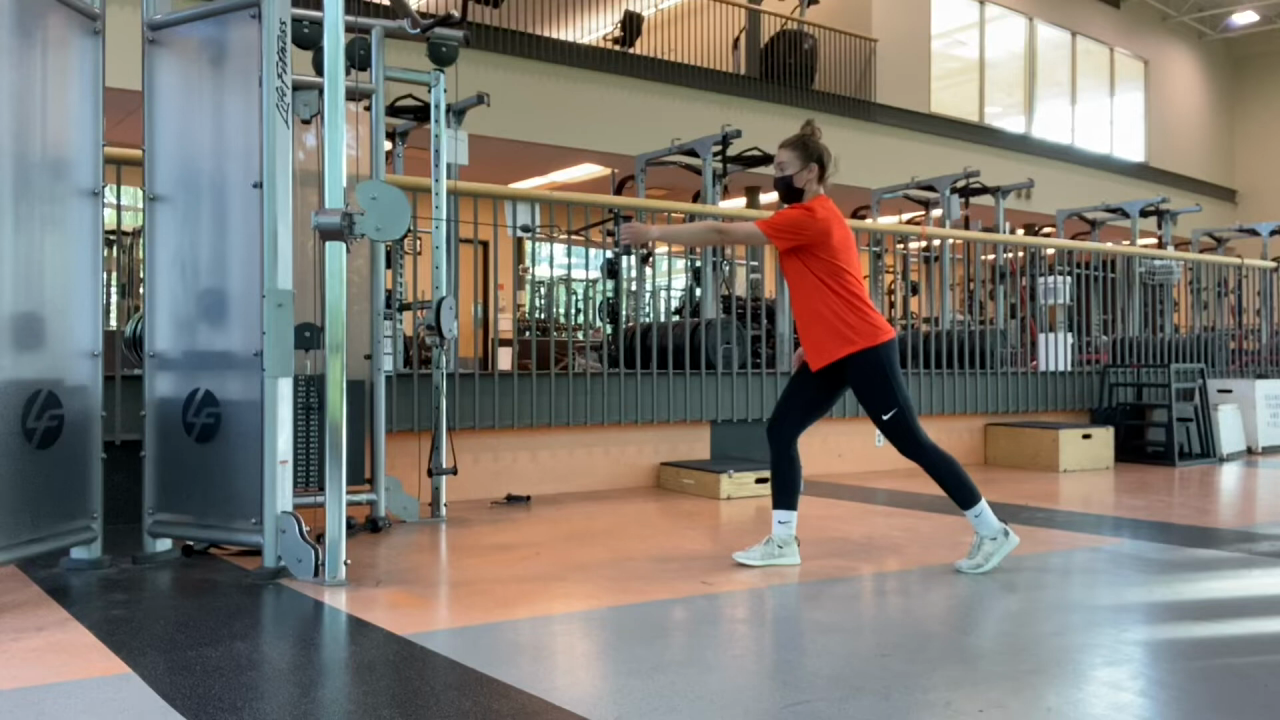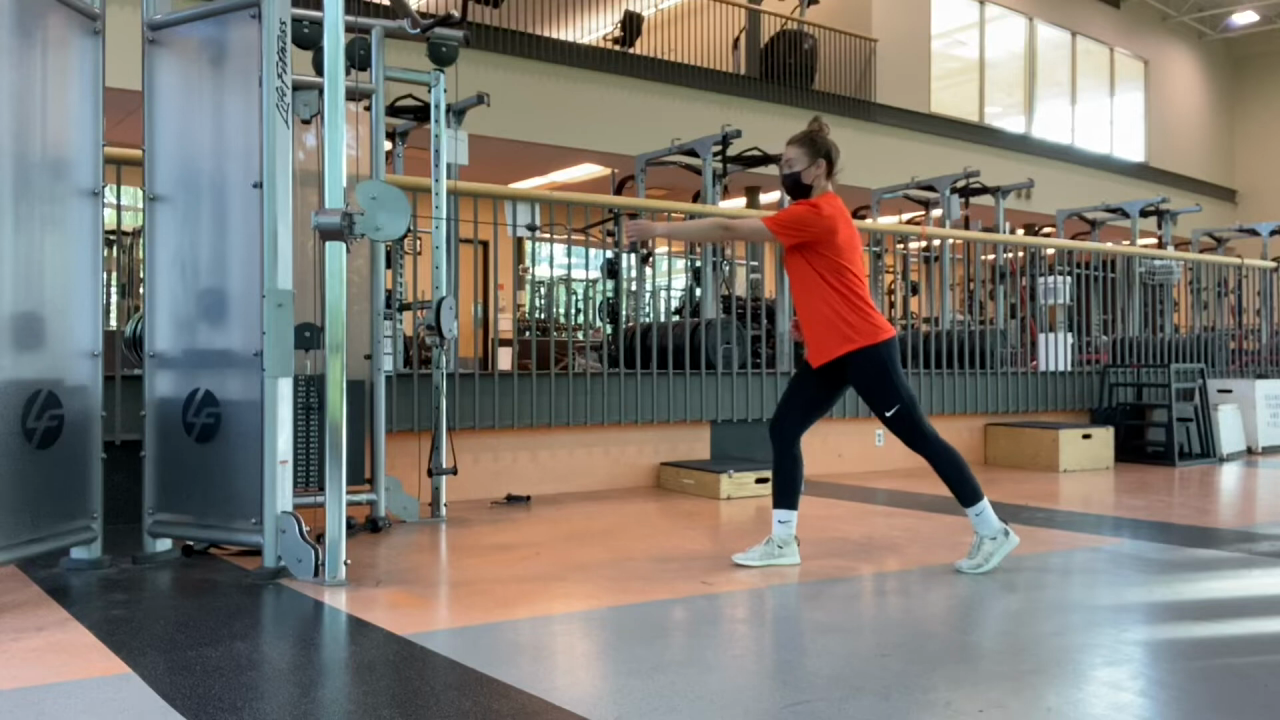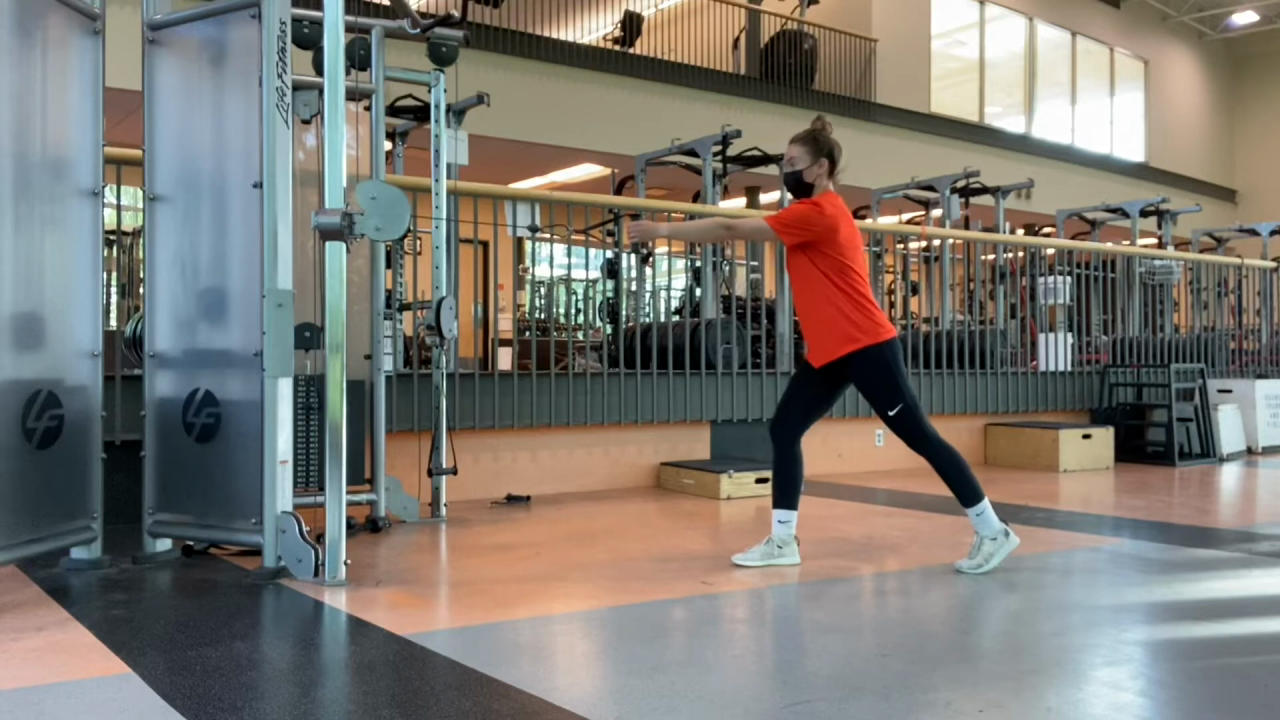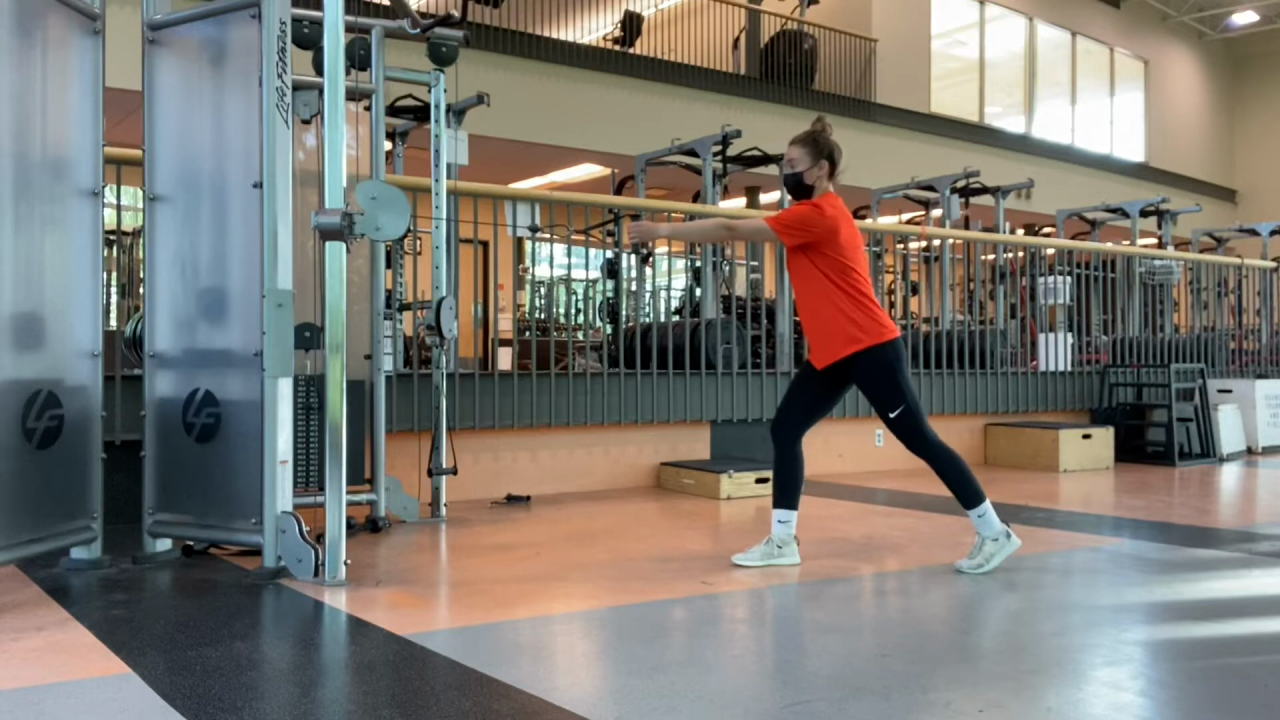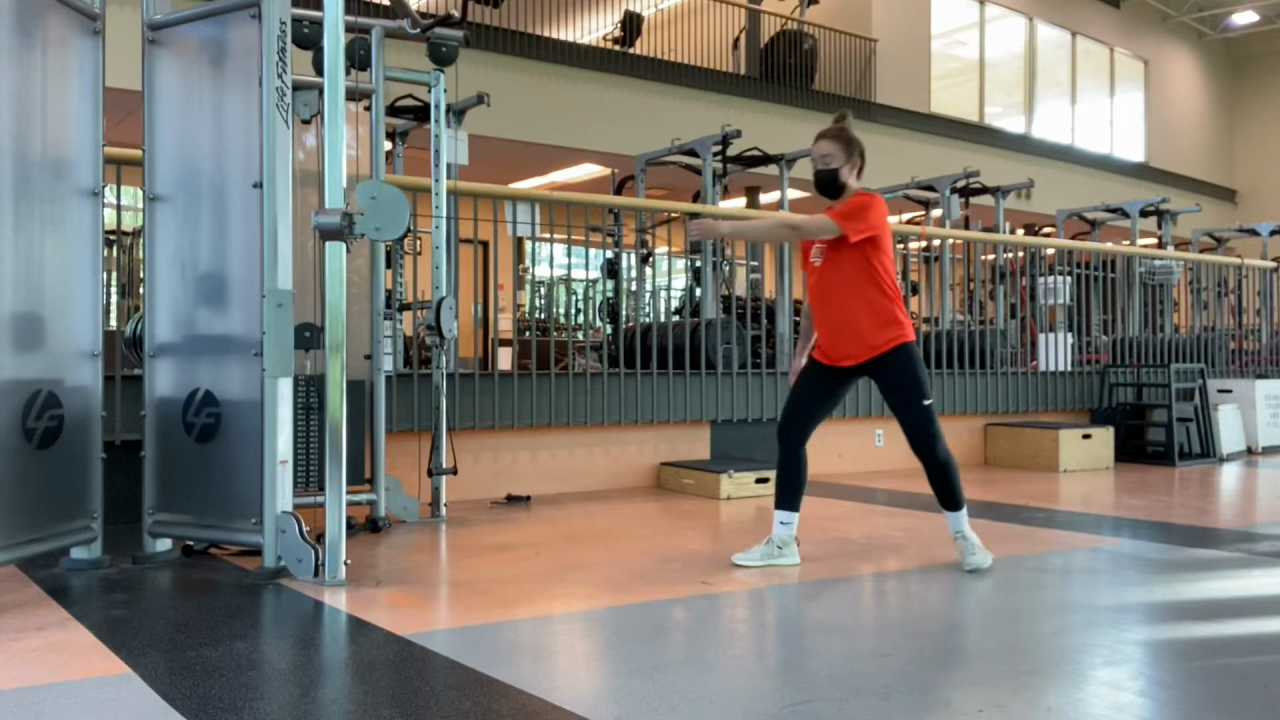
dt=0.3s
person 1, frame 1
left shoulder: (811, 217)
right shoulder: (809, 218)
left elbow: (724, 234)
left wrist: (653, 233)
right wrist: (809, 343)
left hip: (865, 350)
right hip: (830, 355)
left knee: (911, 442)
right knee: (780, 431)
left ankle: (991, 531)
right ankle: (783, 541)
person 1, frame 2
left shoulder: (817, 214)
right shoulder: (815, 216)
left elbow: (730, 229)
left wrist: (659, 230)
right wrist: (807, 320)
left hip: (864, 349)
right hip: (829, 353)
left knee: (919, 437)
right knee: (783, 431)
left ankle: (992, 531)
right ankle: (783, 542)
person 1, frame 3
left shoulder: (819, 212)
right shoulder: (814, 215)
left elbow: (731, 229)
left wrist: (661, 230)
right wrist: (817, 340)
left hip: (867, 348)
right hip: (830, 354)
left knee: (919, 437)
right knee: (783, 431)
left ankle: (992, 531)
right ankle: (782, 541)
person 1, frame 4
left shoulder: (820, 213)
right shoulder: (813, 218)
left elbow: (734, 230)
left wrist: (664, 230)
left hip: (871, 349)
right hip: (831, 353)
left knee: (919, 438)
right knee: (784, 431)
left ankle: (994, 533)
right ankle: (782, 541)
person 1, frame 5
left shoulder: (868, 207)
right shoulder: (819, 229)
left elbow: (798, 228)
left wrist: (723, 228)
right wrist: (801, 350)
left hip: (889, 347)
right hip: (831, 353)
left knee: (928, 443)
right knee: (790, 432)
left ankle: (962, 534)
right ankle: (783, 541)
